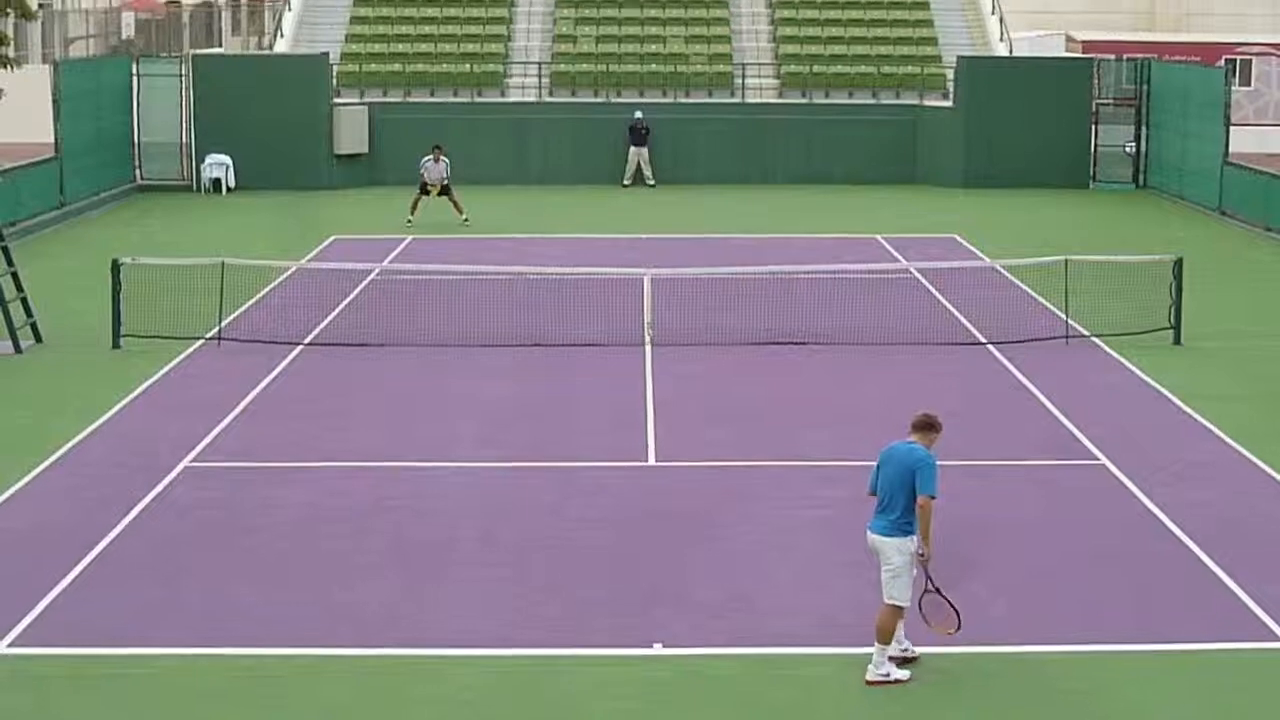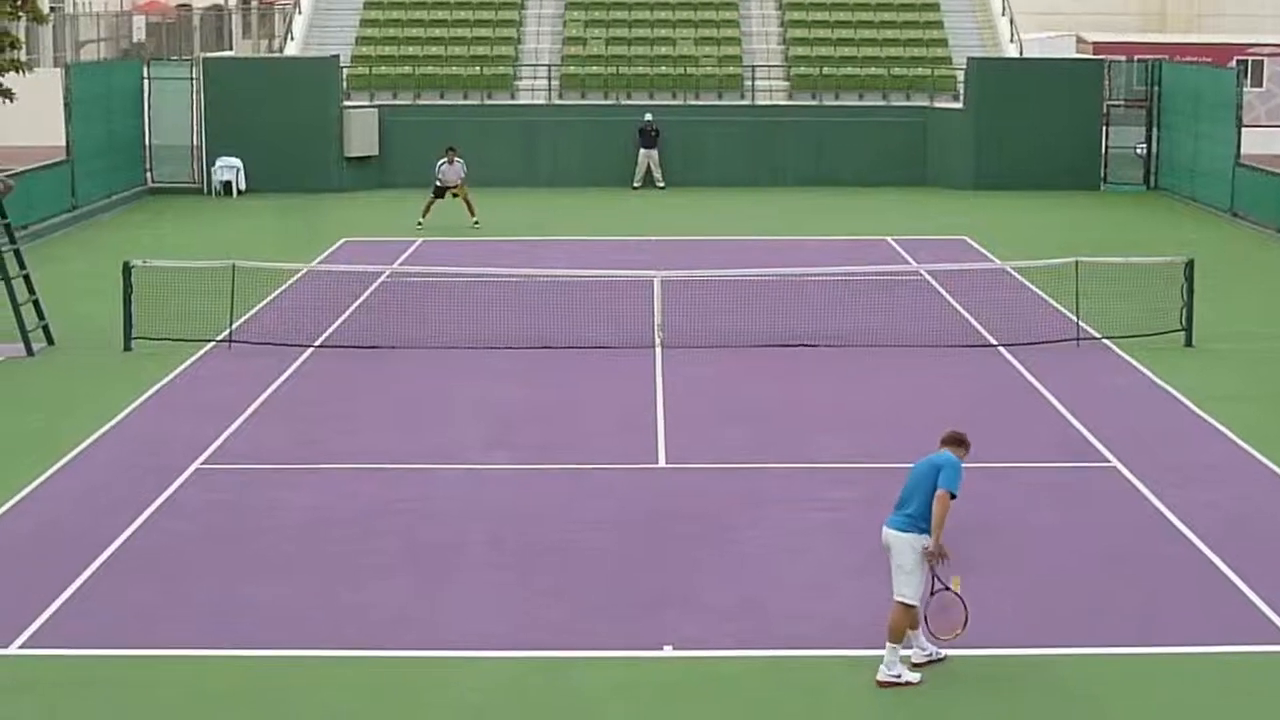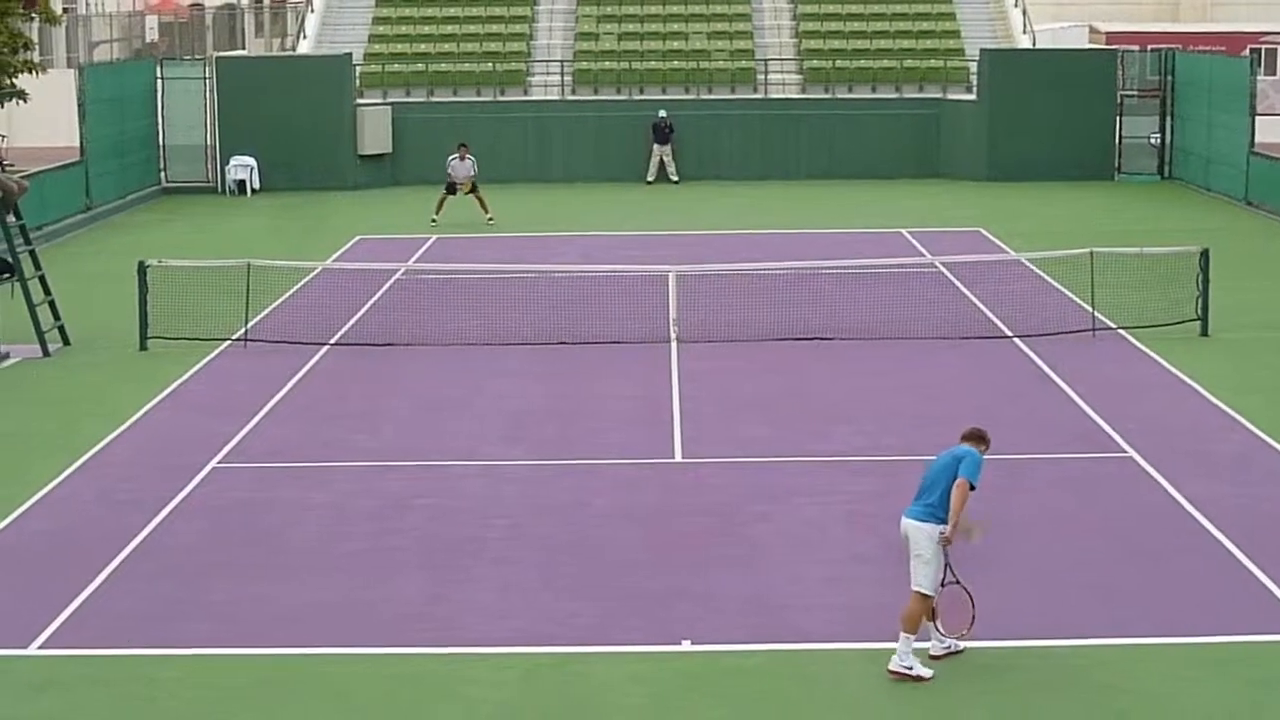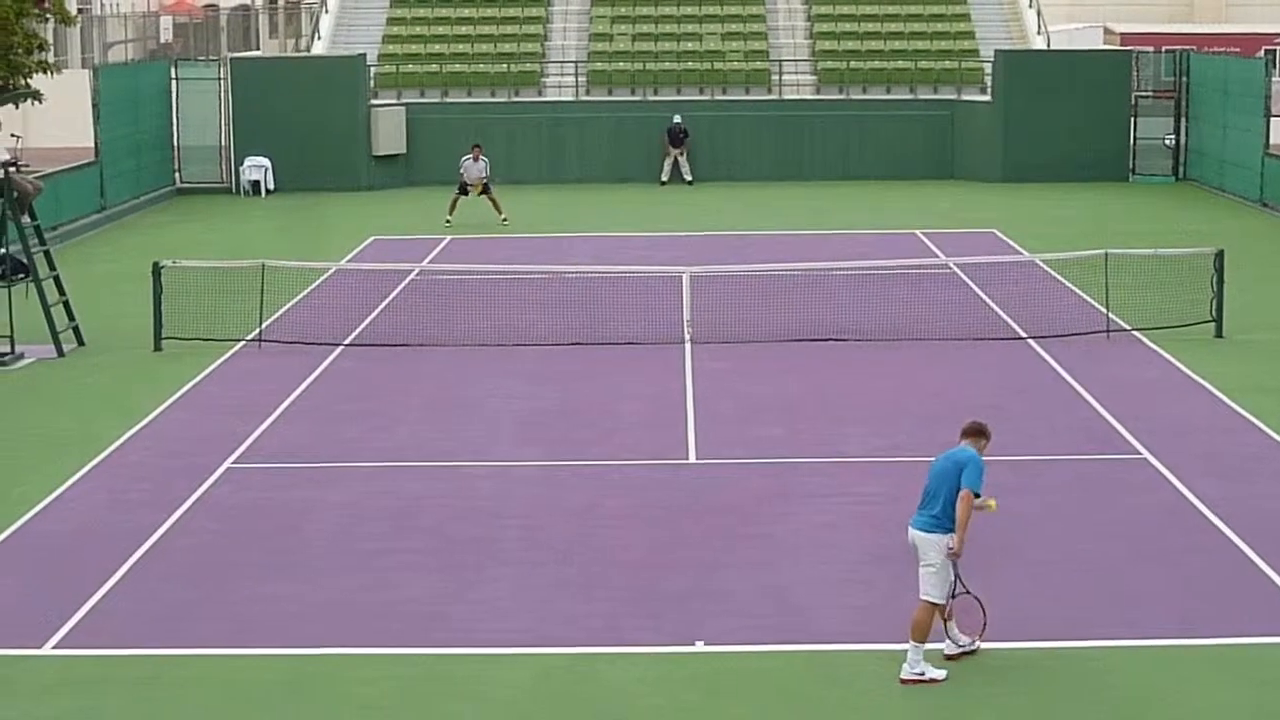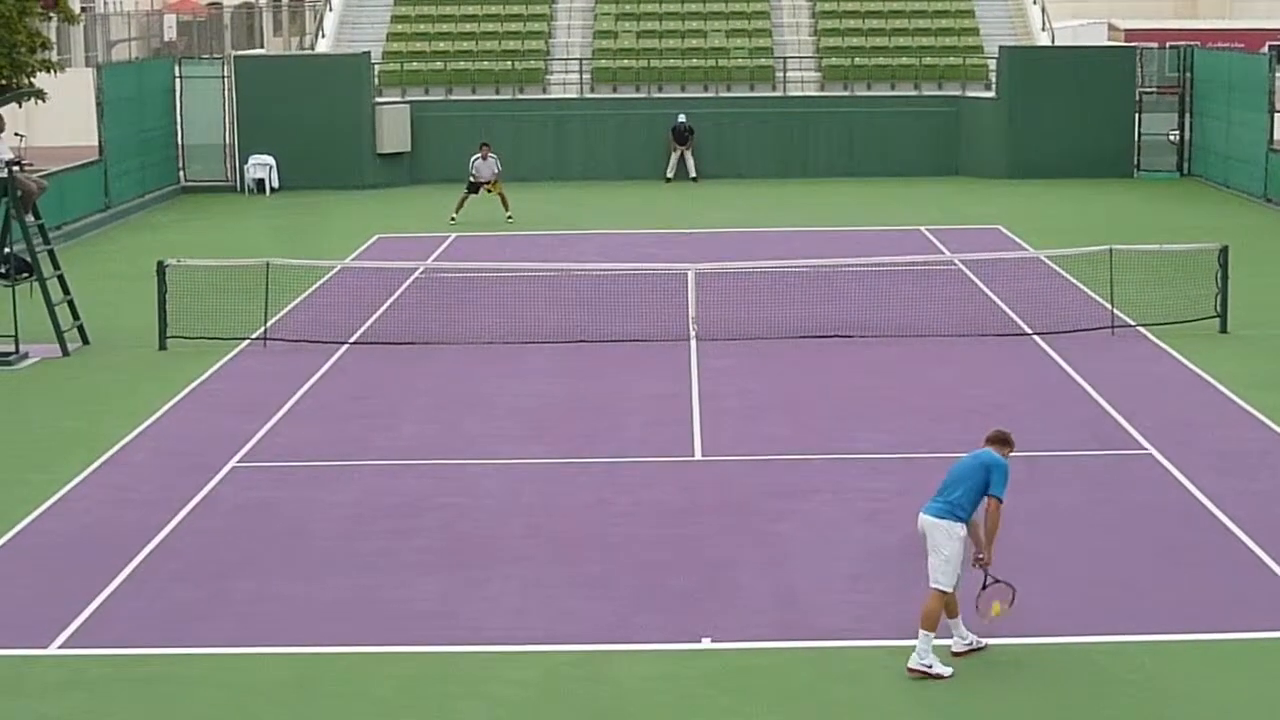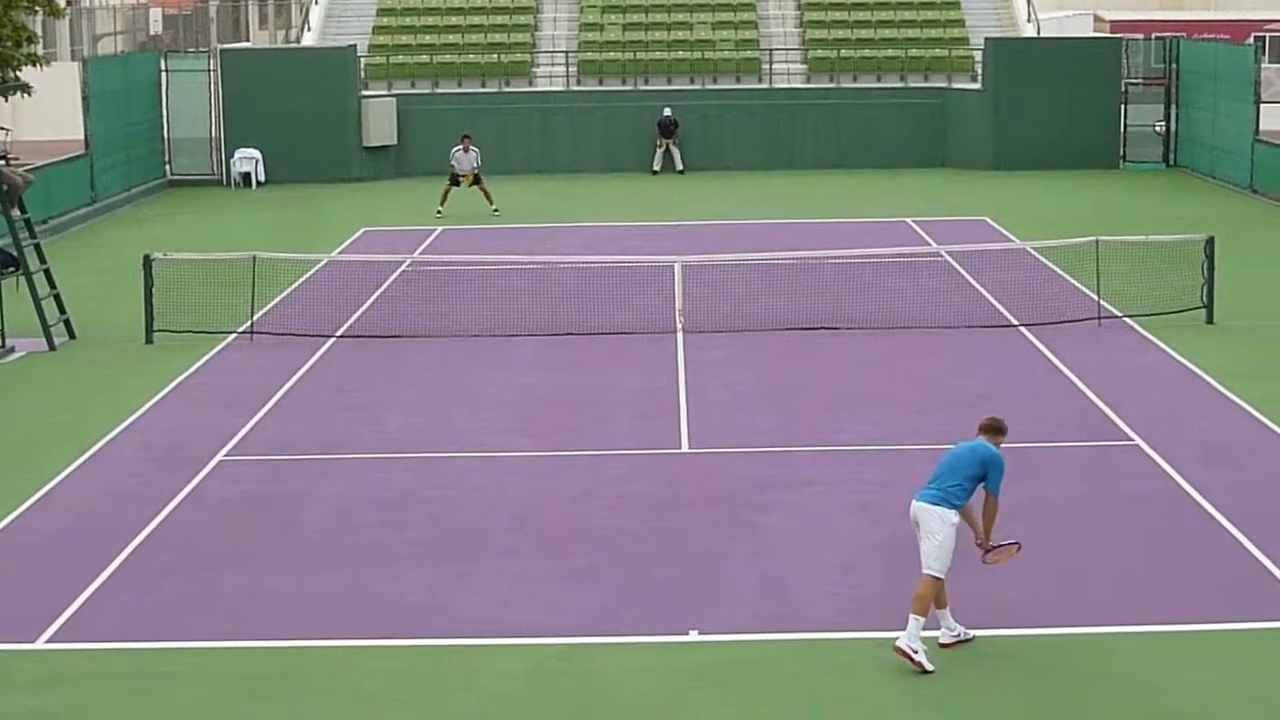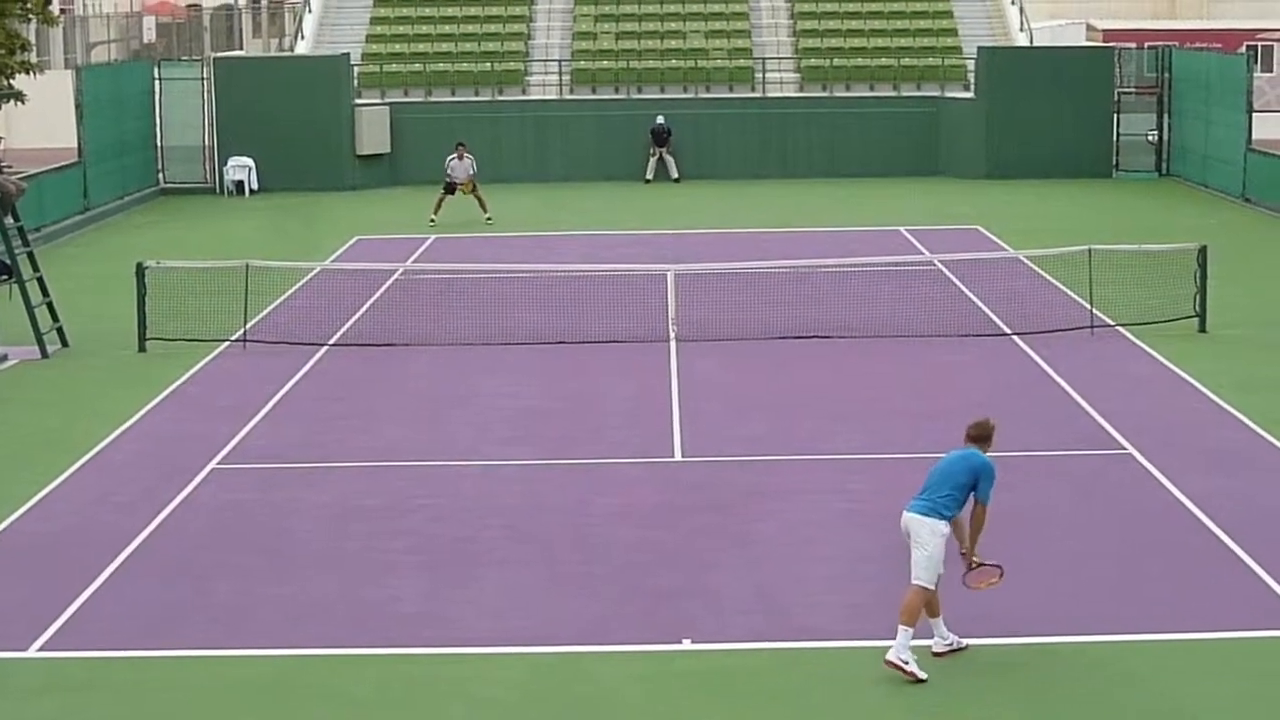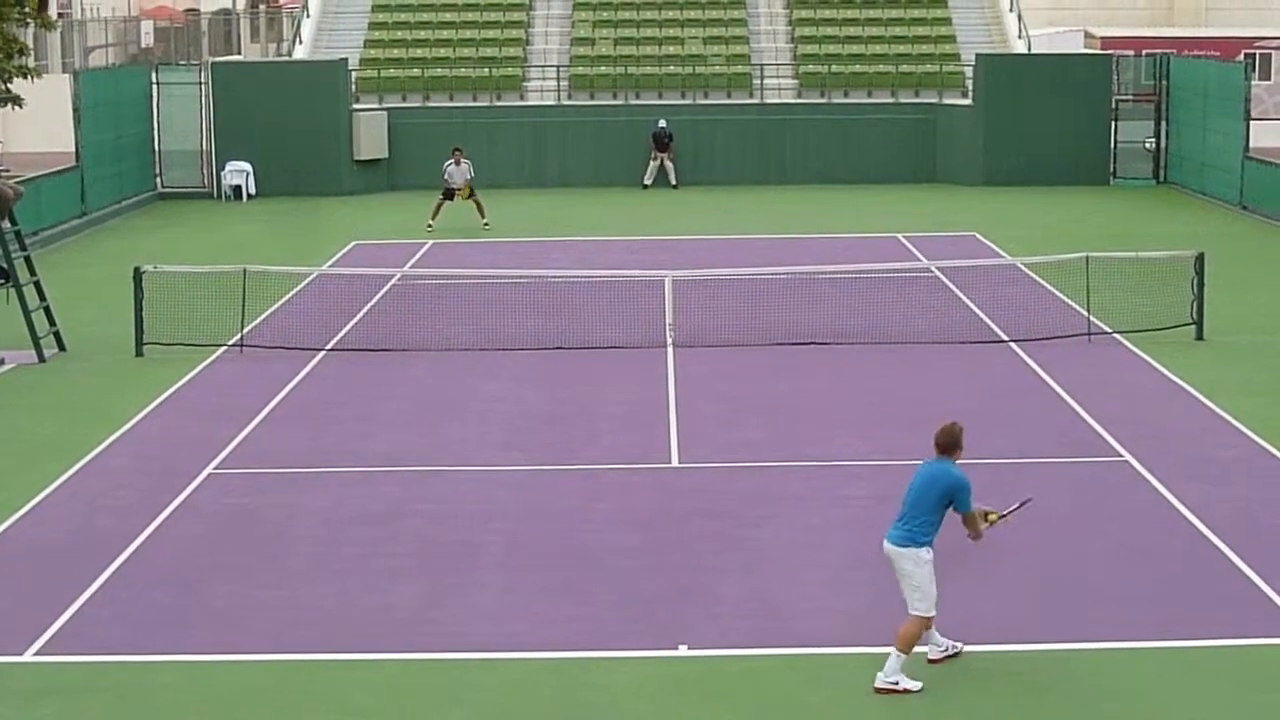
dt=0.4s
person 1, frame 1
left shoulder: (888, 451)
right shoulder: (924, 458)
left elbow: (873, 491)
right elbow: (923, 503)
right wrist: (925, 542)
left hip: (878, 530)
right hip: (897, 538)
left knee: (898, 595)
right knee: (893, 602)
left ankle: (898, 645)
right ankle: (878, 667)
person 1, frame 2
left shoulder: (926, 462)
right shoulder: (952, 463)
right elbow: (941, 497)
left wrist: (935, 542)
right wrist: (935, 539)
left hip: (894, 528)
right hip: (908, 535)
left knee: (910, 596)
right knee: (904, 601)
left ankle: (921, 649)
right ankle: (889, 669)
person 1, frame 3
left shoulder: (947, 455)
right shoulder: (973, 456)
right elbow: (960, 486)
left wrist: (952, 521)
right wrist: (953, 525)
left hip: (912, 519)
right hip: (926, 526)
left knee: (931, 587)
right knee: (922, 593)
left ankle: (940, 642)
right ankle: (902, 659)
person 1, frame 4
left shoulder: (945, 457)
right shoulder: (973, 459)
right elbow: (964, 497)
left wrist: (975, 506)
right wrist: (960, 539)
left hip: (920, 526)
right hip: (935, 535)
left knee: (943, 589)
right knee: (930, 600)
left ankle: (955, 642)
right ankle: (913, 666)
person 1, frame 5
left shoulder: (970, 459)
right shoulder: (999, 463)
right elbow: (993, 508)
left wrist: (979, 547)
right wrist: (988, 550)
left hip: (930, 516)
right hip: (945, 524)
left knee: (948, 583)
right knee: (940, 589)
left ankle: (962, 638)
right ankle: (921, 658)
person 1, frame 6
left shoulder: (961, 449)
right shoulder: (994, 457)
right elbow: (991, 502)
left wrist: (977, 531)
right wrist: (986, 537)
left hip: (920, 504)
right hip: (939, 512)
left knee: (936, 573)
right knee: (932, 576)
left ankle: (949, 629)
right ankle: (910, 639)
person 1, frame 7
left shoulder: (951, 458)
right shoulder: (985, 465)
right elbow: (979, 511)
left wrist: (963, 545)
right wrist: (970, 547)
left hip: (911, 514)
right hip: (929, 523)
left knee: (929, 581)
right knee: (921, 586)
left ankle: (942, 639)
right ankle: (900, 651)
person 1, frame 8
left shoulder: (926, 468)
right shoulder: (958, 479)
right elbow: (967, 519)
left wrist: (975, 510)
right wrist: (977, 531)
left hip: (894, 540)
right hip: (912, 548)
left knee: (923, 602)
right knee: (920, 614)
left ankle: (937, 646)
right ankle: (889, 675)
